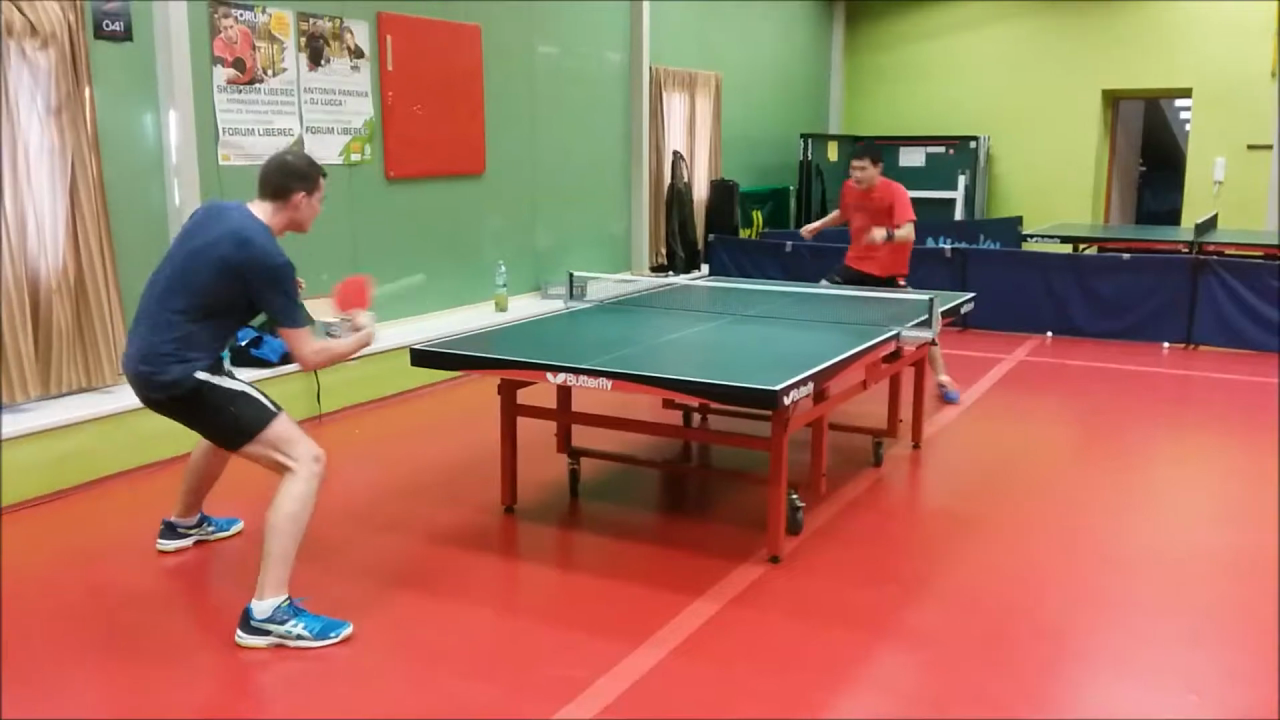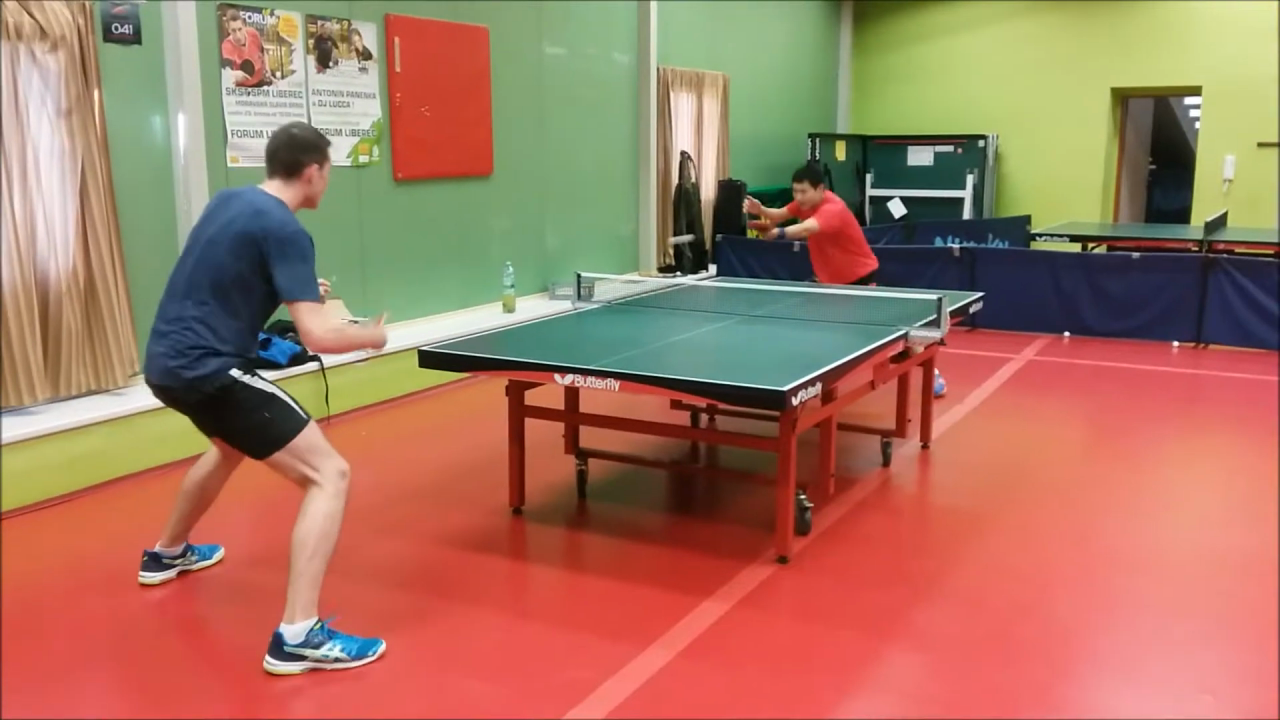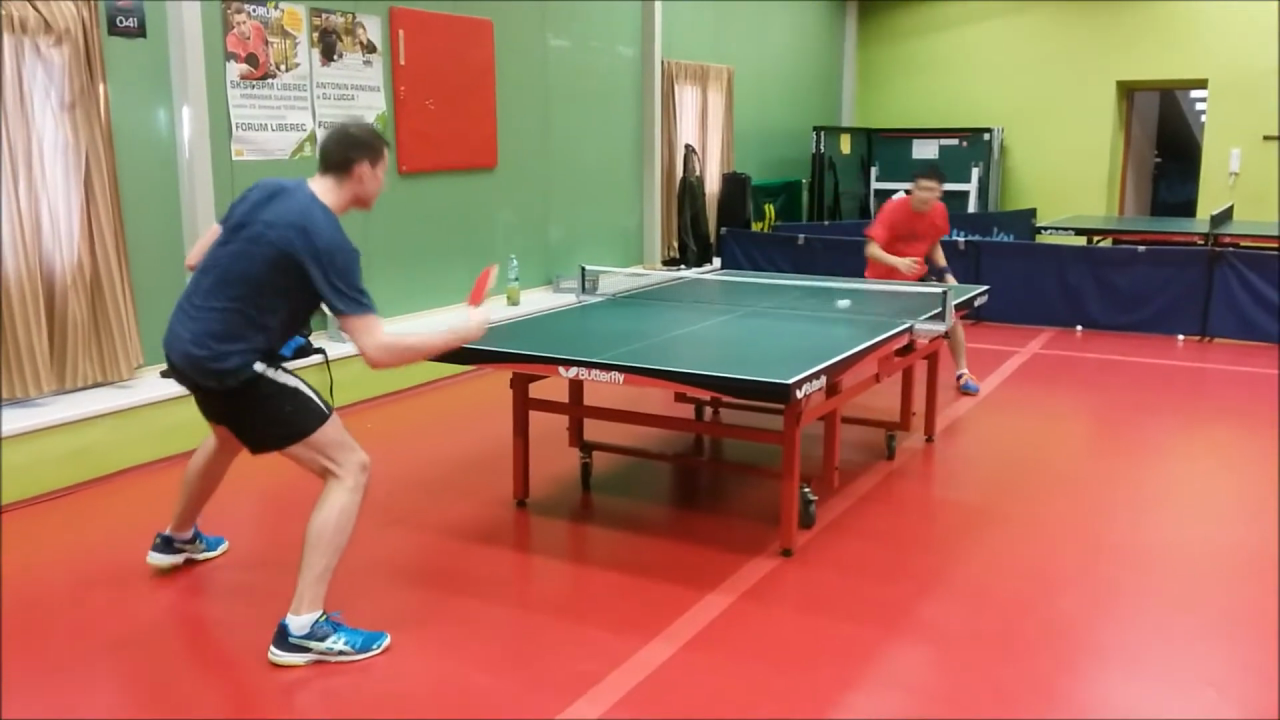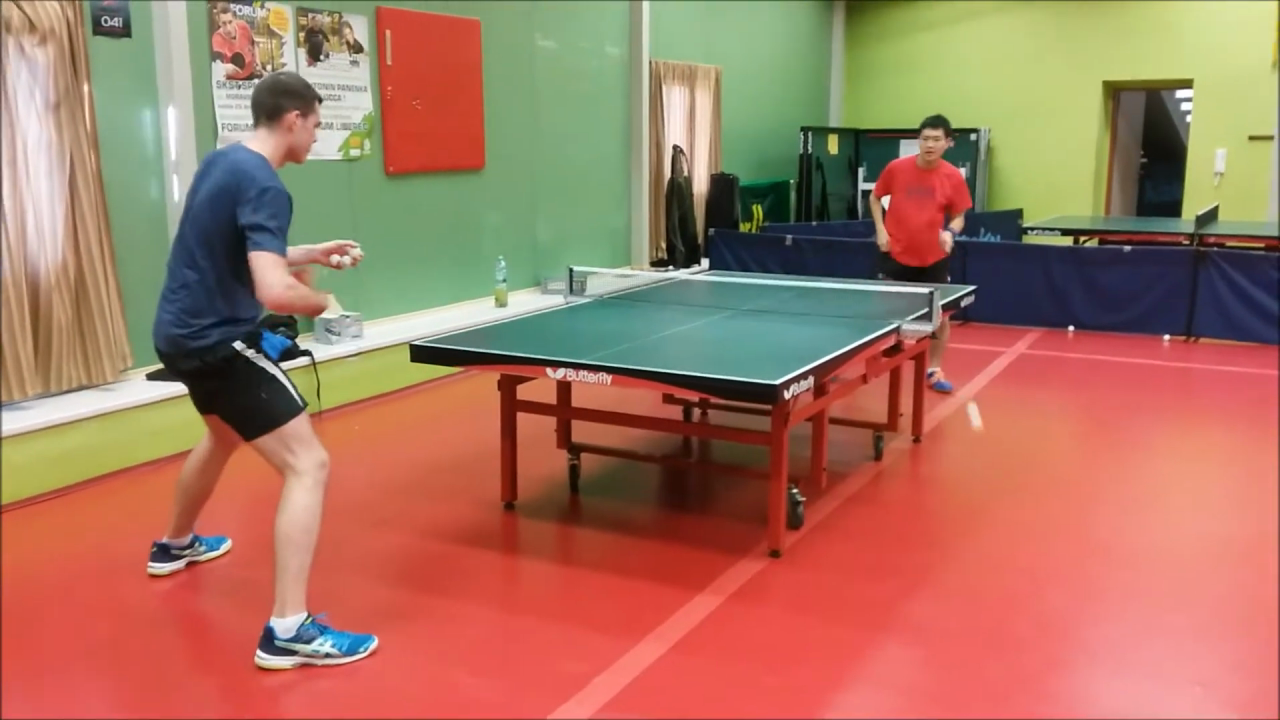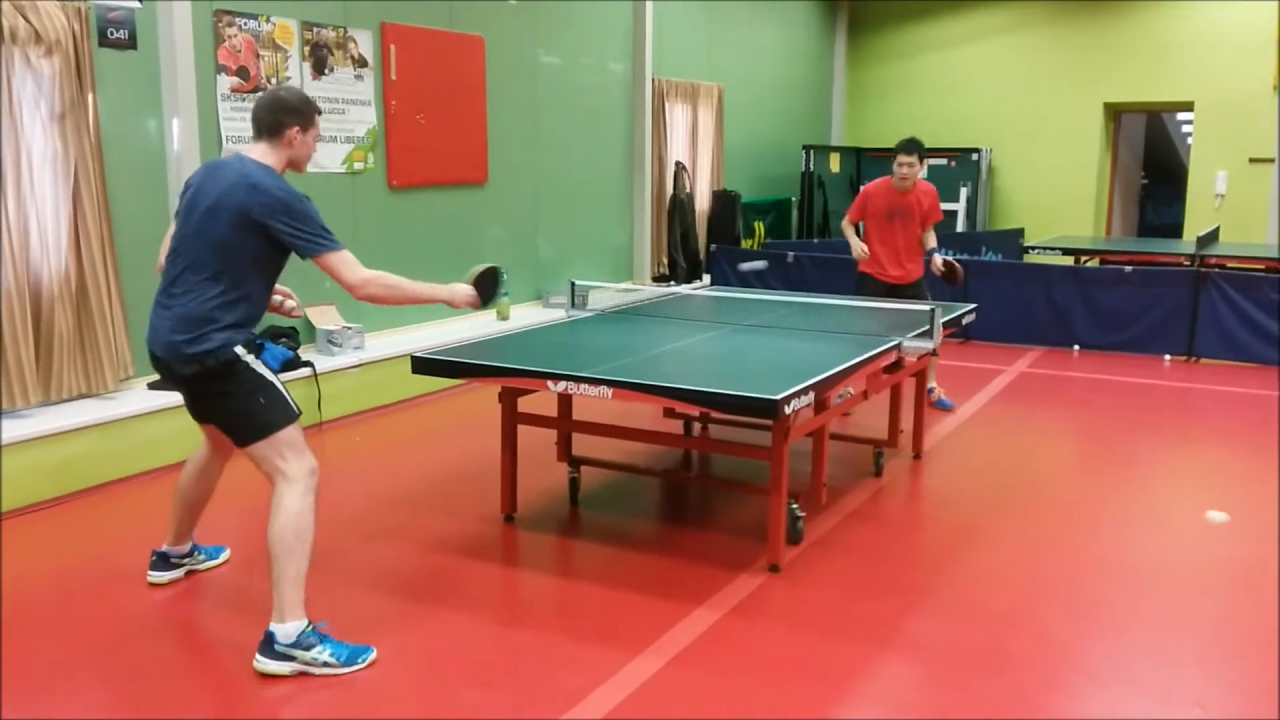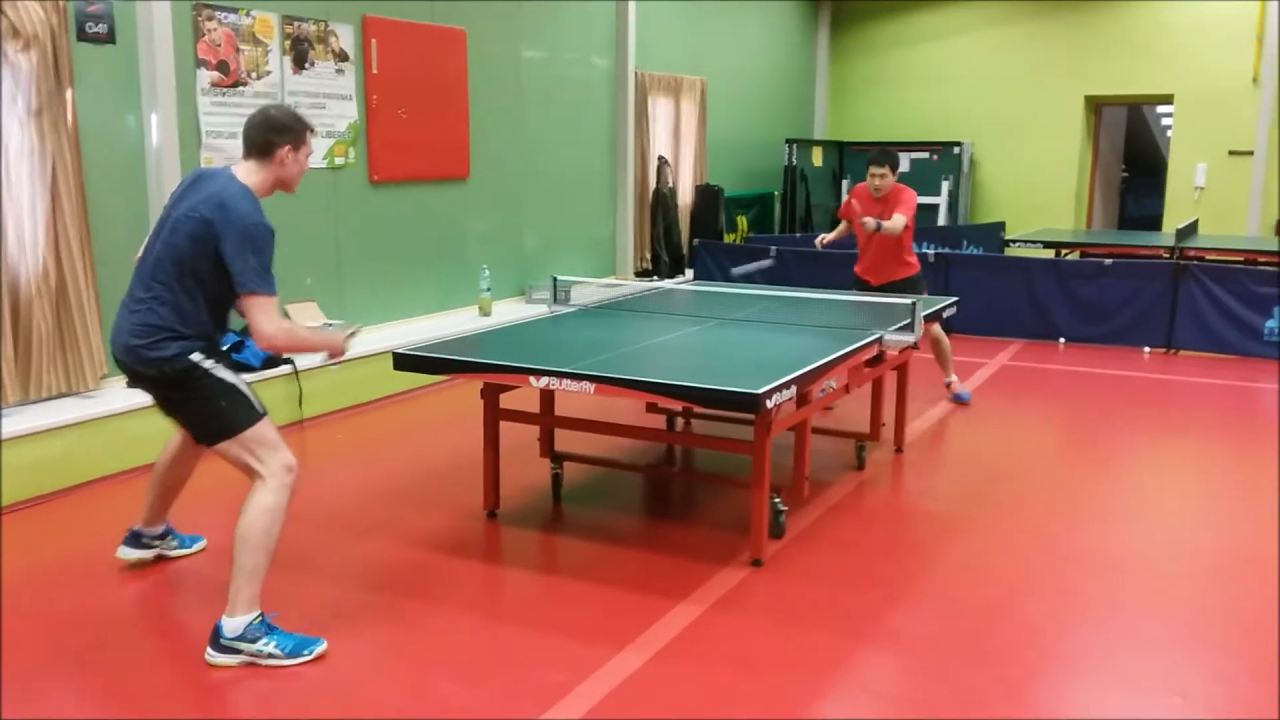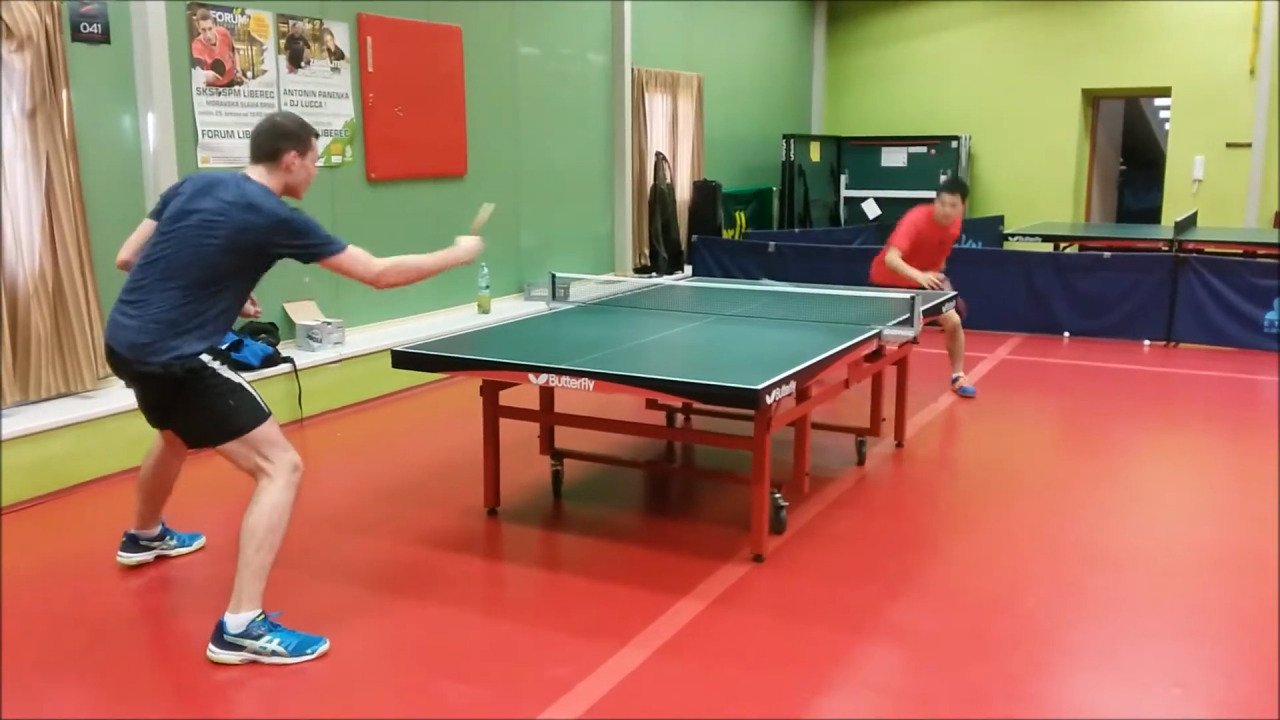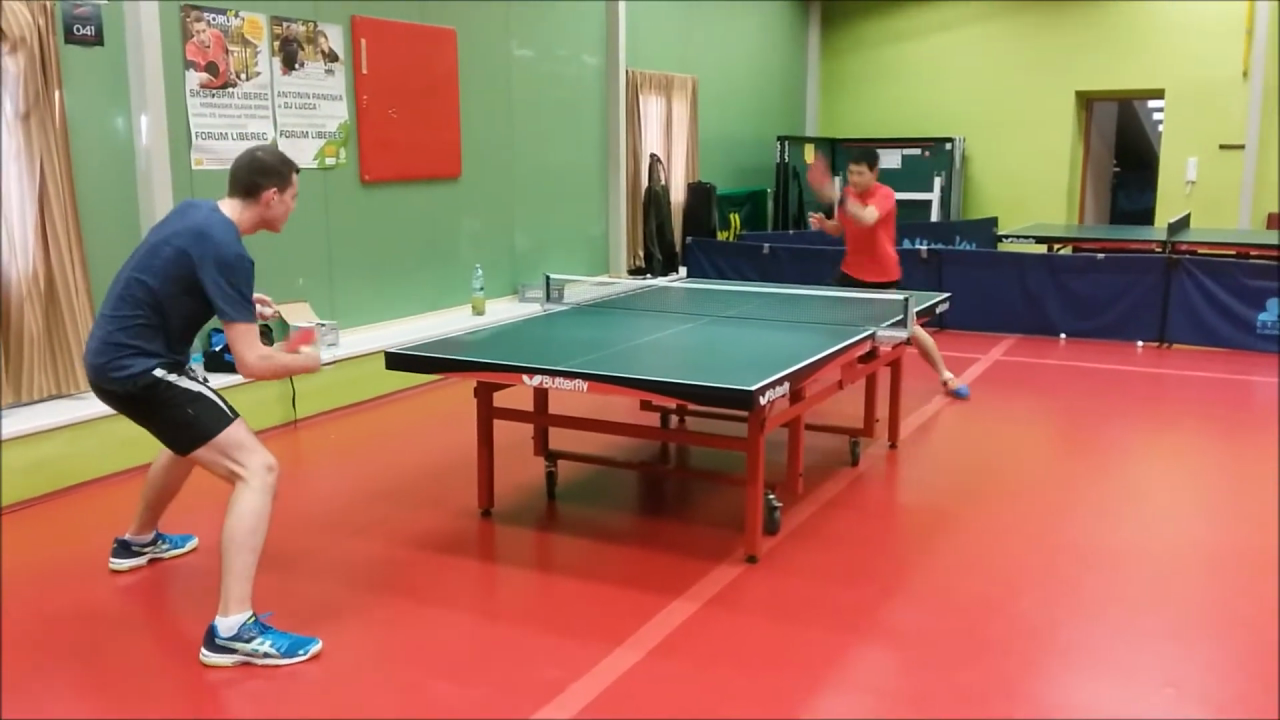
dt=0.5s
person 1, frame 1
left shoulder: (214, 213)
right shoulder: (267, 259)
right elbow: (308, 354)
right wrist: (361, 337)
left hip: (149, 360)
right hip: (178, 374)
left knee: (236, 426)
right knee: (304, 460)
left ankle: (183, 522)
right ankle: (268, 612)
person 1, frame 2
left shoulder: (228, 201)
right shoulder: (287, 233)
right elbow: (320, 336)
left wrist: (297, 287)
right wrist: (373, 335)
left hip: (164, 362)
right hip: (208, 371)
left knee: (232, 444)
right knee: (329, 475)
left ankle: (167, 552)
right ankle: (297, 635)
person 1, frame 3
left shoulder: (266, 190)
right shoulder: (329, 244)
left elbow: (197, 259)
right elbow: (379, 351)
right wrist: (467, 330)
left hip: (185, 344)
right hip: (228, 364)
left knee: (230, 435)
right knee: (349, 468)
left ankle: (176, 538)
right ankle: (301, 628)
person 1, frame 4
left shoulder: (221, 161)
right shoulder: (262, 185)
right elbow: (272, 291)
left wrist: (313, 251)
right wrist: (309, 299)
left hip: (177, 332)
right hip: (217, 341)
left knee: (223, 435)
right knee: (308, 465)
left ankle: (175, 544)
right ankle: (288, 630)
person 1, frame 5
left shoulder: (208, 173)
right shoulder: (276, 197)
left elbow: (169, 260)
right elbow: (360, 281)
right wrist: (449, 293)
left hip: (169, 338)
right hip: (211, 349)
left knee: (219, 442)
right knee: (296, 472)
left ankle: (173, 552)
right ankle: (287, 635)
person 1, frame 6
left shoulder: (204, 179)
right shoulder: (246, 221)
left elbow: (152, 256)
right elbow: (271, 335)
right wrist: (331, 339)
left hip: (135, 339)
right hip: (171, 353)
left knee: (200, 428)
right knee: (276, 467)
left ankle: (148, 532)
right ankle: (238, 630)
person 1, frame 7
left shoulder: (194, 184)
right shoulder: (275, 218)
left elbow: (127, 258)
right elbow: (378, 273)
right wrist: (456, 255)
left hip: (126, 339)
right hip: (173, 355)
left knee: (176, 437)
right knee: (280, 467)
left ankle: (142, 536)
right ankle: (240, 626)
person 1, frame 8
left shoulder: (192, 211)
right shoulder: (229, 254)
right elbow: (252, 362)
left wrist: (237, 302)
right wrist: (304, 361)
left hip: (110, 354)
right hip: (136, 368)
left knee: (195, 437)
right knee: (256, 468)
left ankle: (138, 540)
right ankle: (232, 629)
person 2, frame 1
left shoulder: (896, 192)
right shoulder: (849, 188)
left elbow: (909, 234)
left wrist: (887, 235)
right wrist: (818, 225)
left hip: (889, 270)
right hip: (855, 264)
left ankle: (942, 378)
person 2, frame 2
left shoulder: (833, 208)
right shoulder: (805, 203)
left elbow: (805, 229)
right elbow: (777, 216)
left wrist: (778, 232)
right wrist: (759, 210)
left hip: (859, 274)
right hip: (829, 276)
left ankle: (931, 372)
person 2, frame 3
left shoulder: (939, 212)
right shoulder: (893, 209)
right elbow: (872, 250)
left wrist: (946, 272)
right wrist: (898, 262)
left hip: (918, 276)
right hip: (881, 277)
left ankle: (962, 373)
person 2, frame 4
left shoulder: (953, 177)
right shoulder: (896, 168)
left elbow: (959, 218)
right elbow: (874, 198)
left wrist: (949, 232)
right wrist: (880, 228)
left hip: (932, 259)
right hip: (895, 255)
left knee: (941, 315)
left ankle: (933, 370)
person 2, frame 5
left shoulder: (928, 193)
right shoulder: (872, 191)
left elbow: (927, 230)
right elbow: (847, 222)
left wrist: (933, 253)
right wrist: (854, 241)
left hip: (911, 276)
right hip: (873, 274)
left ankle: (932, 387)
right ankle: (847, 387)
person 2, frame 6
left shoulder: (905, 196)
right shoulder: (857, 193)
left elbow: (896, 227)
left wrist: (875, 225)
right wrist: (833, 235)
left hip: (903, 275)
right hip: (866, 276)
left knee: (933, 331)
left ankle: (952, 380)
person 2, frame 7
left shoulder: (955, 222)
right shoulder: (916, 220)
right elbow: (891, 259)
left wrist: (940, 277)
right wrist: (919, 276)
left hip: (925, 281)
right hip: (888, 280)
left knee: (953, 321)
left ankle: (958, 376)
person 2, frame 8
left shoulder: (884, 195)
right shoulder: (851, 192)
left elbow: (868, 219)
left wrist: (838, 198)
right wrist: (824, 224)
left hip: (883, 277)
right hip: (851, 274)
left knee: (910, 329)
left ankle: (946, 377)
